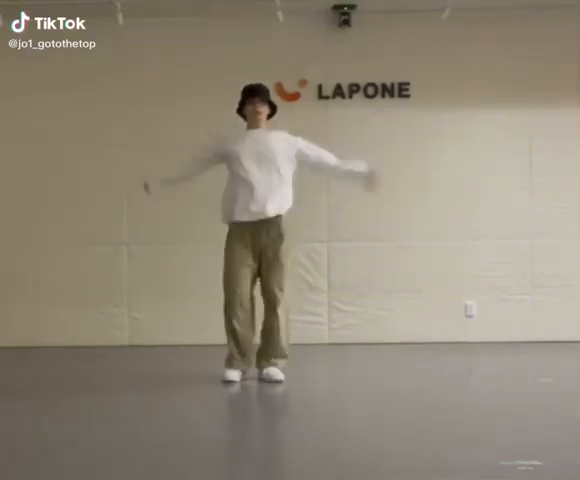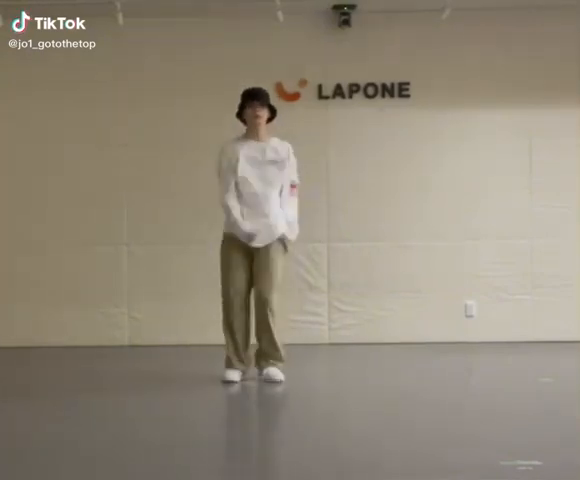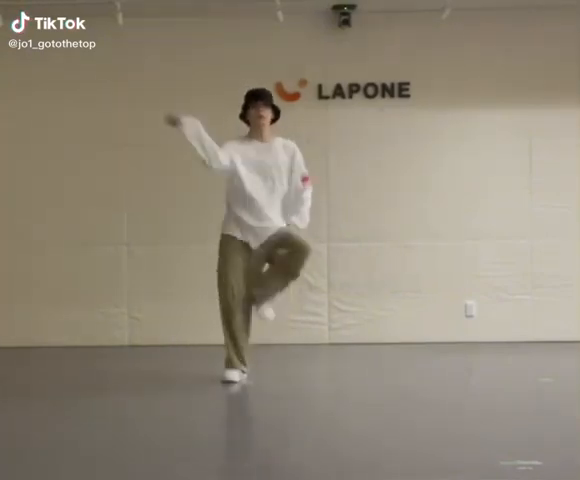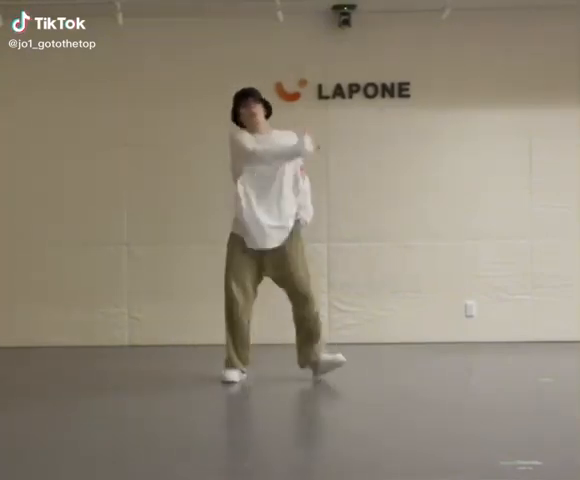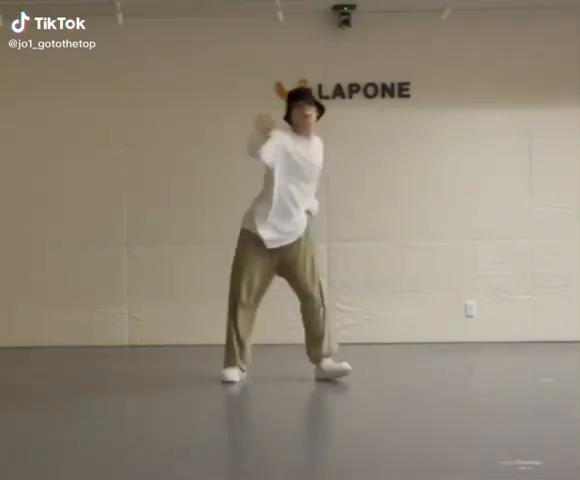
dt=0.2s
person 1, frame 1
left shoulder: (287, 142)
right shoulder: (231, 144)
left elbow: (322, 158)
right elbow: (200, 164)
left wrist: (358, 169)
right wrist: (165, 182)
left hip: (273, 225)
right hip: (240, 228)
left knee: (274, 296)
right knee: (237, 298)
left ankle: (272, 361)
right ankle: (238, 362)
person 1, frame 2
left shoulder: (283, 149)
right shoulder: (230, 150)
left elbow: (290, 194)
right elbow: (226, 194)
left wrist: (288, 232)
right wrist: (240, 224)
left hip: (271, 235)
right hip: (236, 235)
left knee: (266, 298)
right knee: (234, 301)
left ankle: (270, 362)
right ankle: (237, 363)
person 1, frame 3
left shoulder: (288, 149)
right shoulder: (234, 149)
left elbow: (303, 188)
right elbow: (214, 159)
left wrist: (294, 221)
right wrist: (187, 125)
left hip: (274, 229)
right hip: (236, 235)
left knee: (300, 250)
right knee: (233, 301)
left ankle: (261, 295)
right ankle: (236, 364)
person 1, frame 4
left shoulder: (289, 138)
right shoulder: (239, 139)
left elbow: (299, 180)
right elbow: (263, 155)
left wrist: (303, 215)
right wrist: (302, 145)
left hip: (285, 232)
right hip: (246, 235)
left knee: (303, 295)
right knee: (237, 301)
left ankle: (314, 358)
right ankle: (236, 364)
person 1, frame 5
left shoulder: (316, 144)
right shoulder: (280, 140)
right elbow: (257, 151)
left wrist: (309, 208)
right wrist: (264, 135)
left hip: (297, 233)
right hip: (259, 231)
left knee: (312, 295)
right knee: (243, 298)
left ankle: (323, 360)
right ankle: (236, 363)
